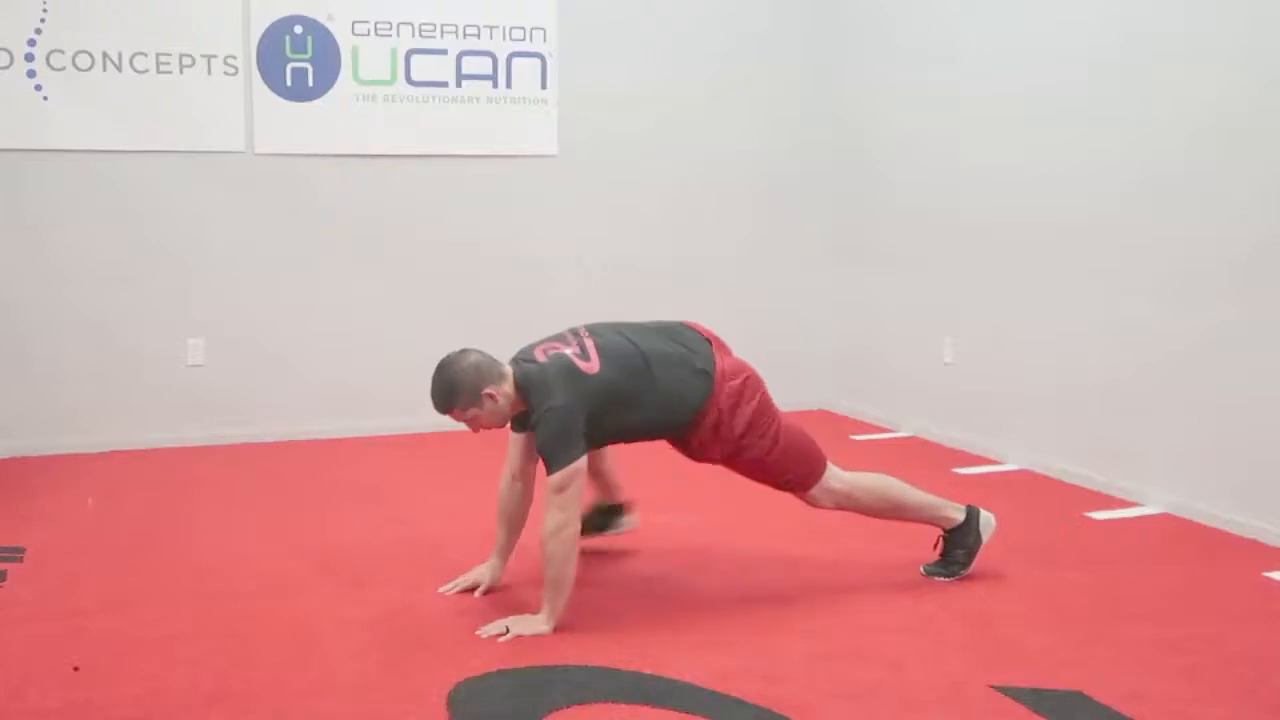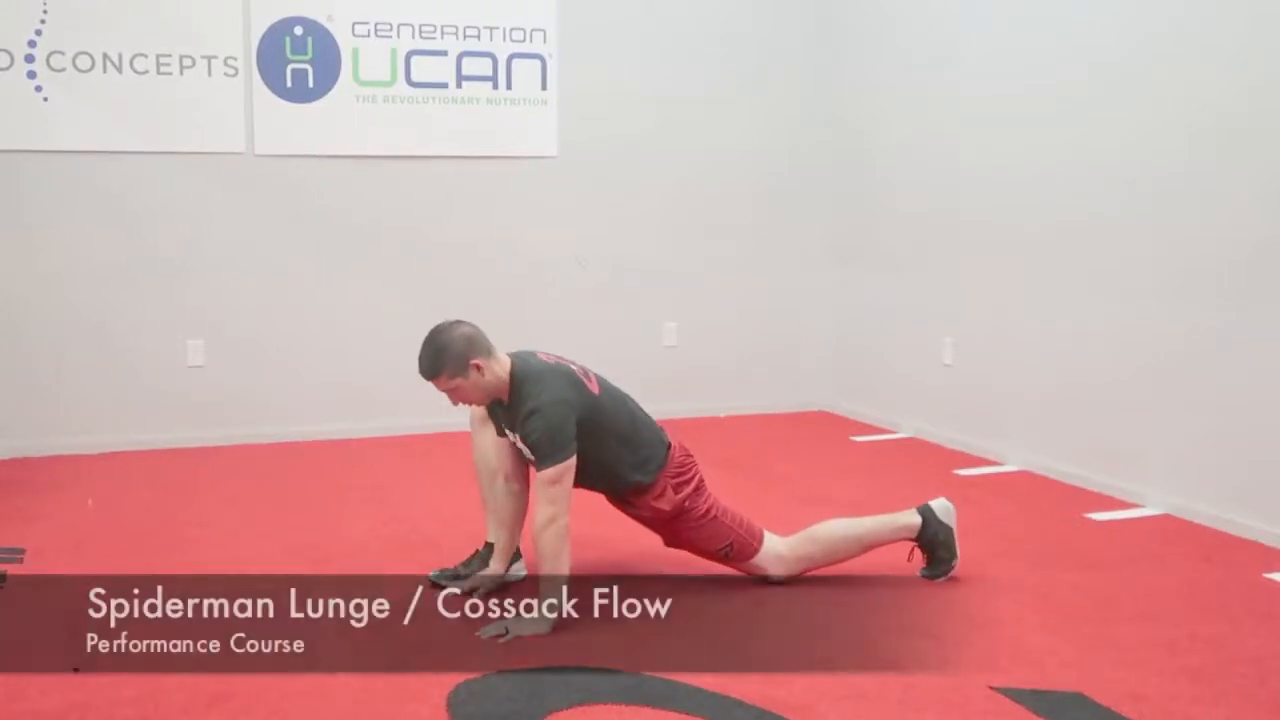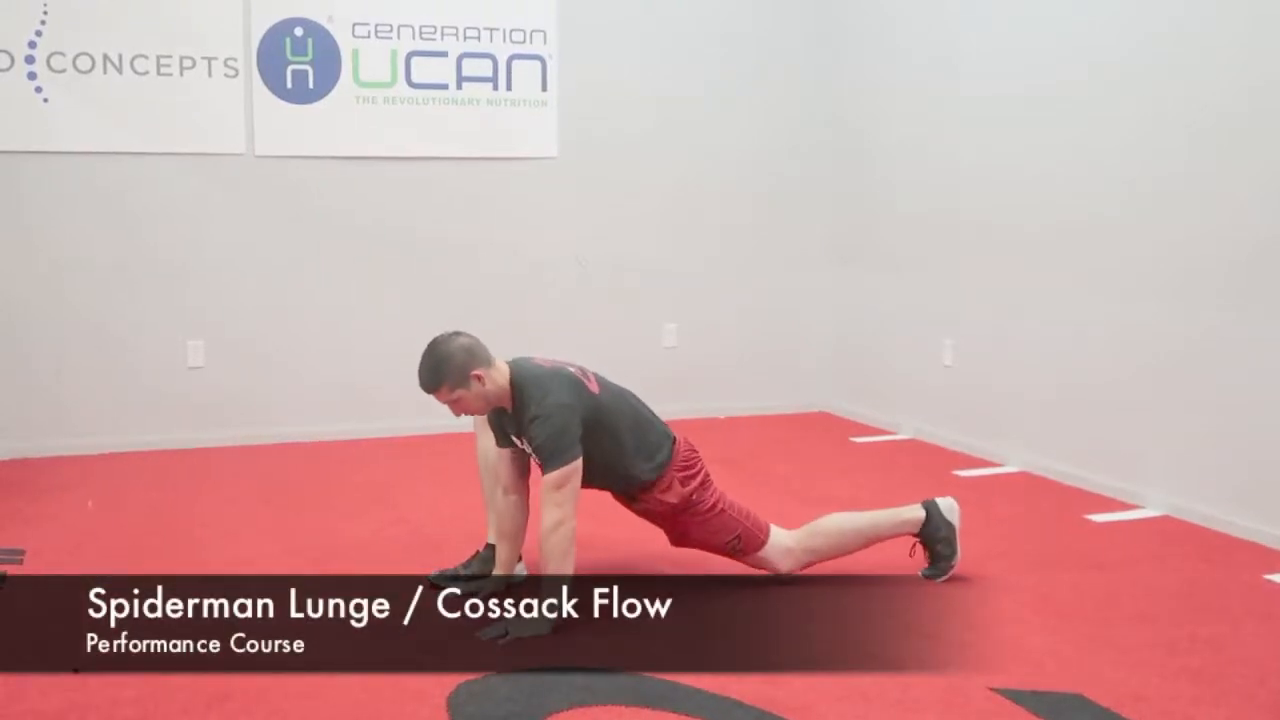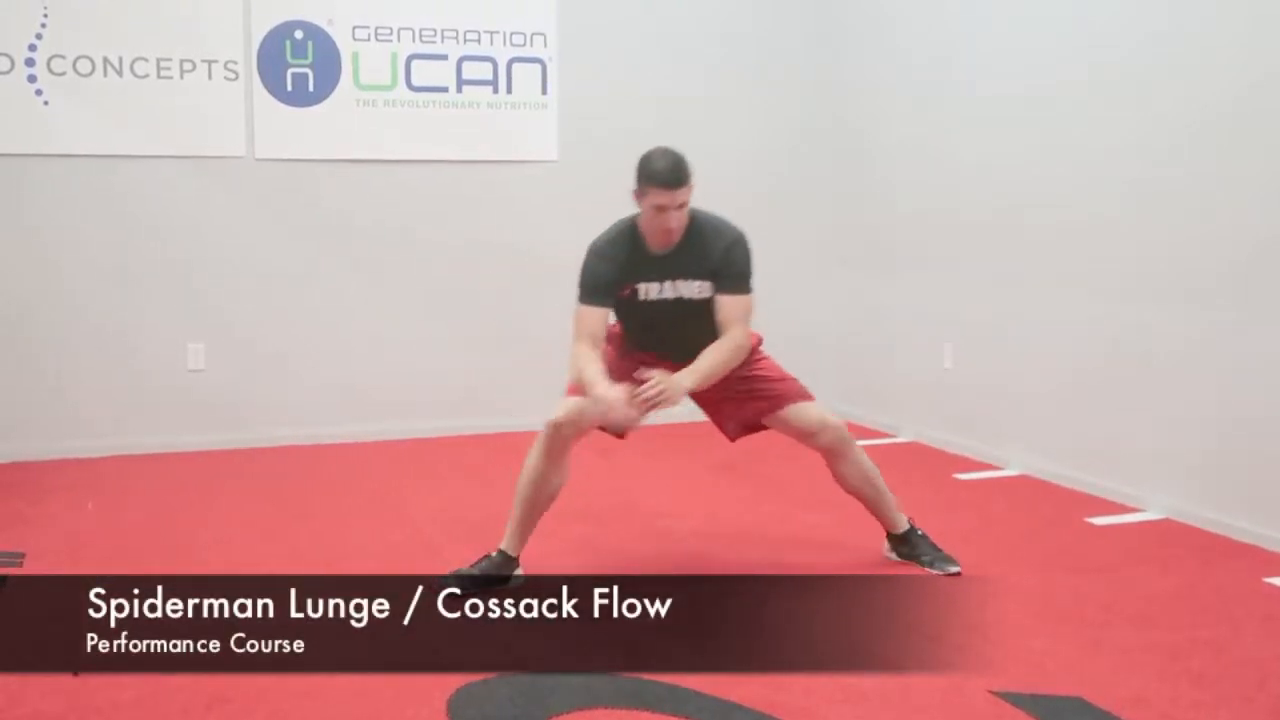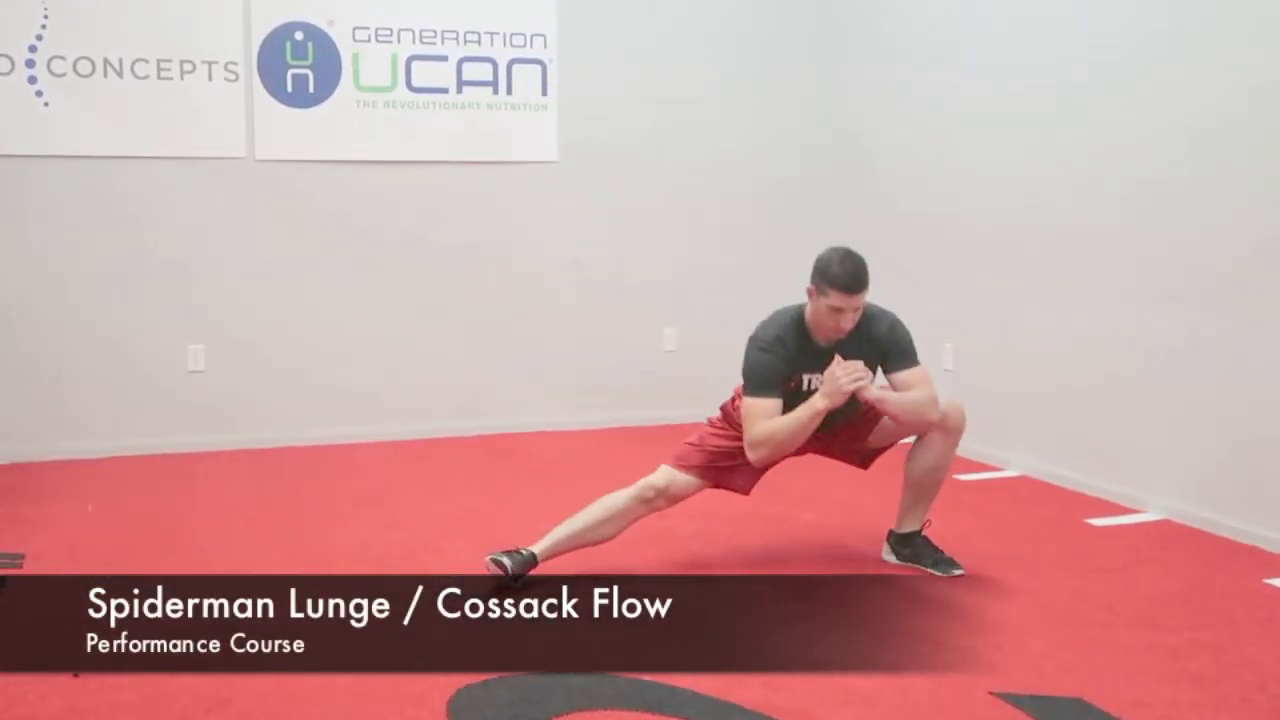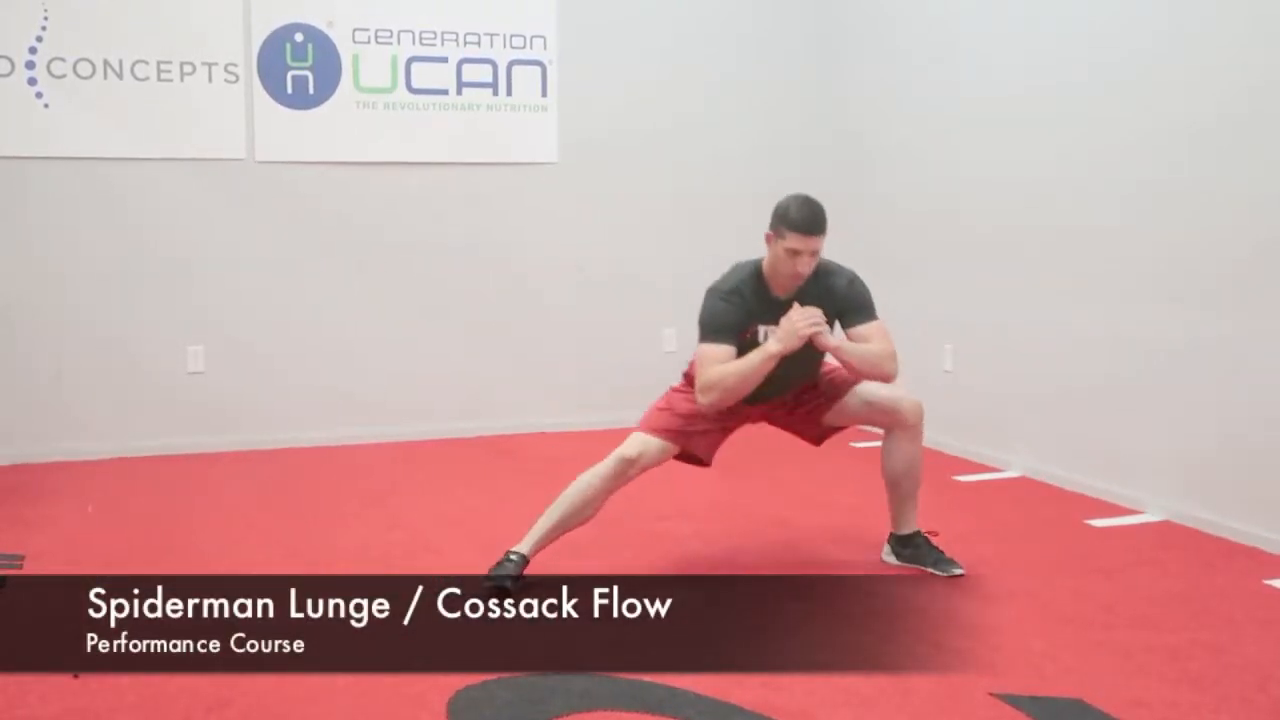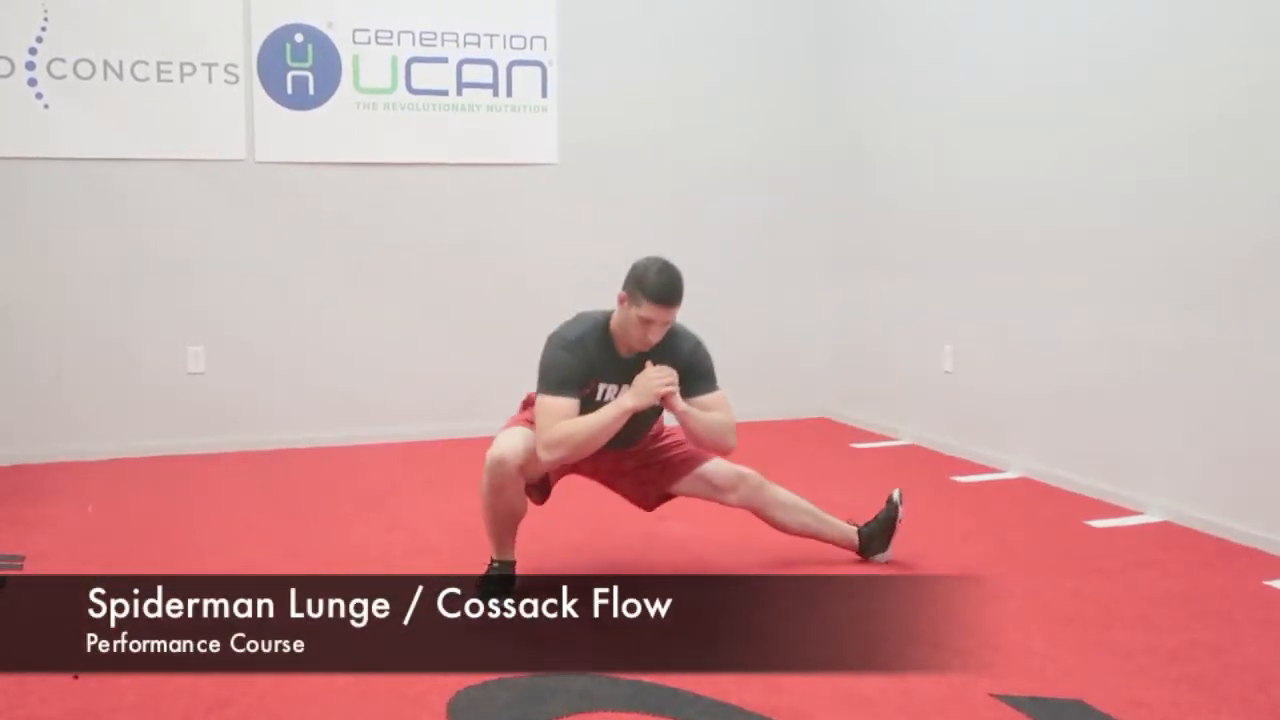
dt=0.7s
person 1, frame 1
left shoulder: (554, 405)
right shoulder: (522, 376)
left elbow: (560, 518)
right elbow: (517, 476)
left wrist: (547, 617)
right wrist: (495, 563)
left hip: (720, 400)
right hip: (691, 349)
left knee: (826, 491)
left ankle: (960, 520)
right ankle: (613, 507)
person 1, frame 2
left shoulder: (545, 405)
right shoulder: (502, 384)
left elbow: (553, 518)
right elbow: (512, 480)
left wrist: (545, 616)
right wrist: (498, 565)
left hip: (659, 486)
right hip: (621, 467)
left knee: (781, 561)
right knee: (484, 430)
left ankle: (924, 521)
right ankle: (495, 557)
person 1, frame 3
left shoulder: (548, 407)
right shoulder: (504, 392)
left elbow: (559, 519)
right elbow: (509, 489)
right wrist: (501, 578)
left hip: (663, 480)
right hip: (627, 464)
left knee: (787, 553)
right knee: (485, 439)
left ankle: (925, 517)
right ankle: (493, 557)
person 1, frame 4
left shoulder: (725, 241)
right shoulder: (607, 252)
left elbow: (736, 336)
right elbow: (584, 347)
left wrist: (680, 384)
right wrist: (604, 395)
left hip: (721, 356)
right hip: (636, 353)
left knee: (829, 432)
right knee: (559, 428)
left ankle: (904, 535)
right ankle: (506, 558)
person 1, frame 5
left shoulder: (883, 329)
right shoulder: (772, 342)
left elbow: (926, 407)
right elbow: (758, 447)
left wrist: (873, 392)
right wrist: (821, 399)
left hip: (841, 418)
right hip: (762, 424)
left knee: (947, 419)
right knee: (656, 490)
left ankle: (906, 538)
right ankle: (530, 556)
person 1, frame 6
left shoulder: (841, 285)
right shoulder: (729, 293)
left elbow: (886, 367)
right elbow: (710, 395)
left wrist: (828, 341)
right wrist: (777, 346)
left hip: (798, 387)
right hip: (715, 388)
left knee: (905, 410)
right knee: (628, 459)
left ankle: (906, 540)
right ankle: (519, 557)
person 1, frame 7
left shoulder: (685, 349)
right shoulder: (570, 345)
left elbow: (726, 438)
right elbow: (553, 447)
left wrist: (678, 406)
right wrist: (630, 401)
left hip: (635, 443)
right hip: (559, 433)
left knee: (744, 485)
right knee: (504, 458)
left ankle: (861, 540)
right ankle: (502, 567)
